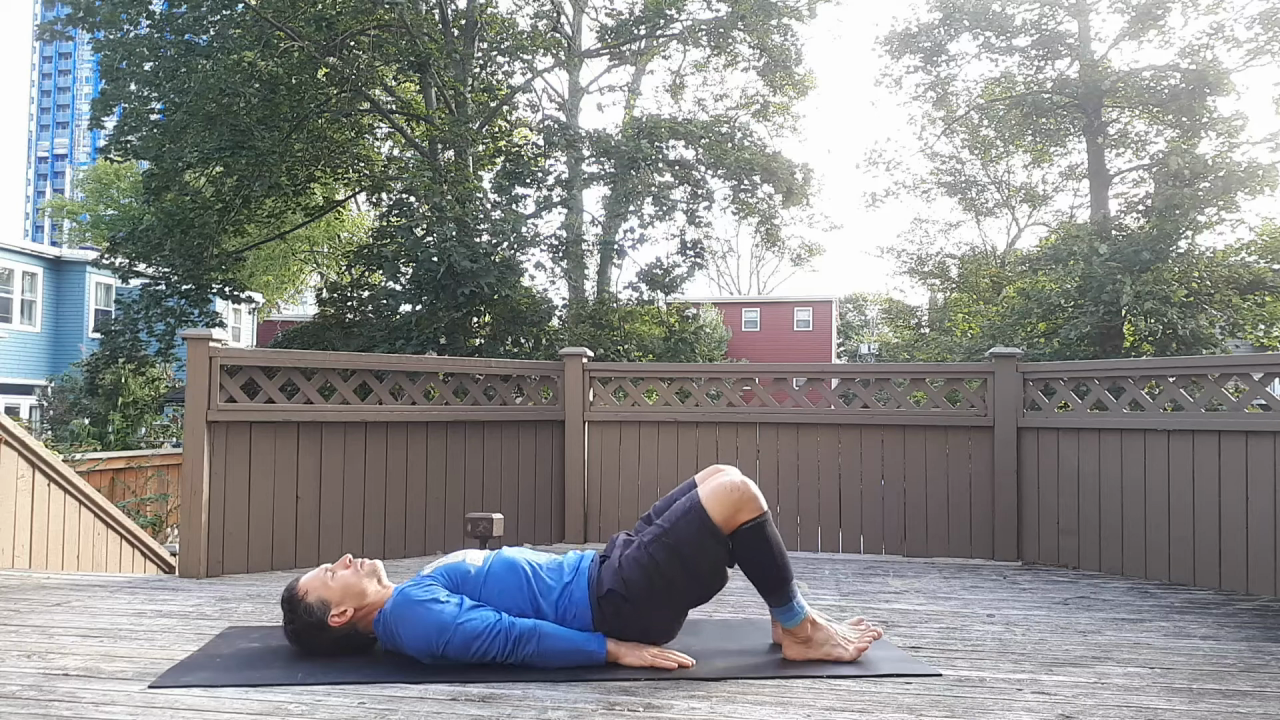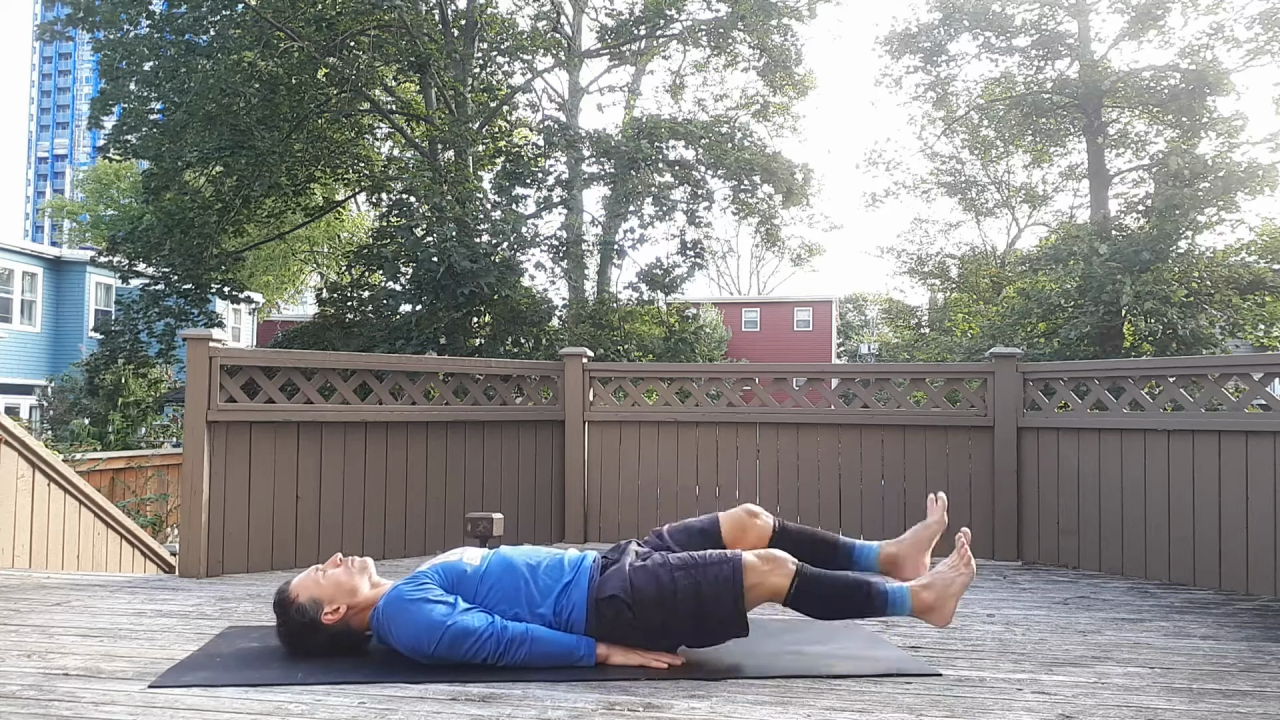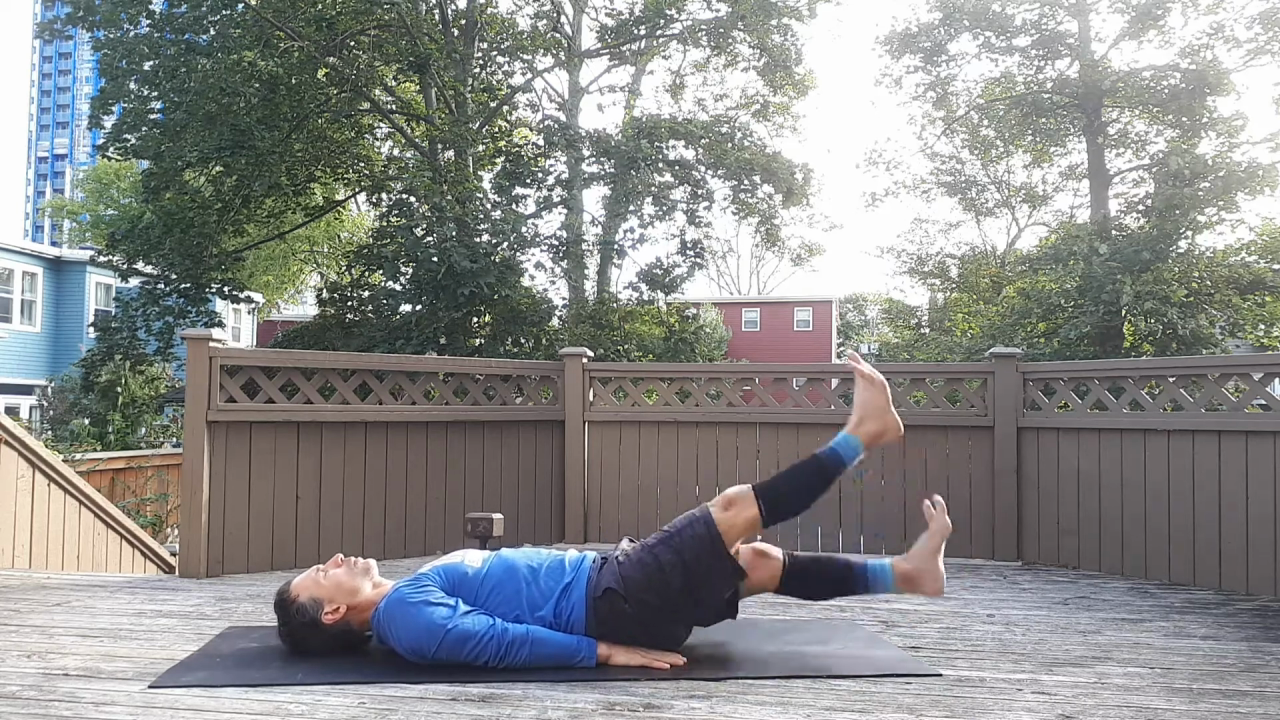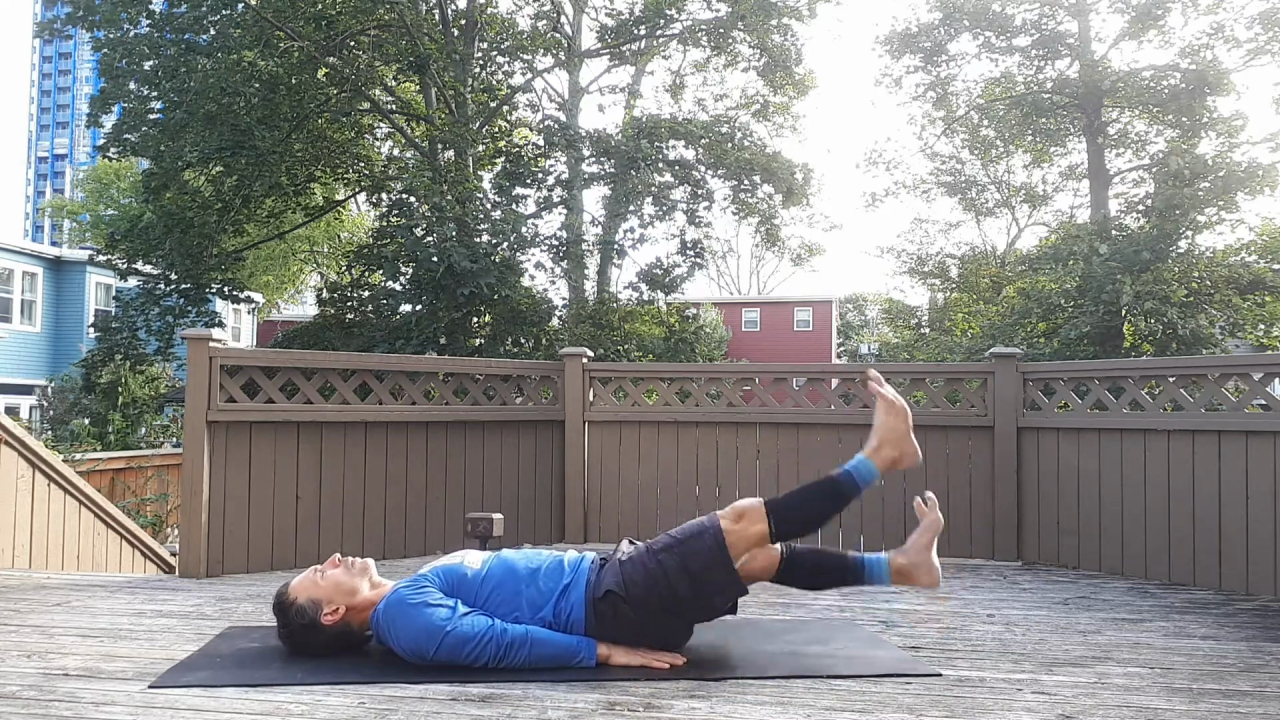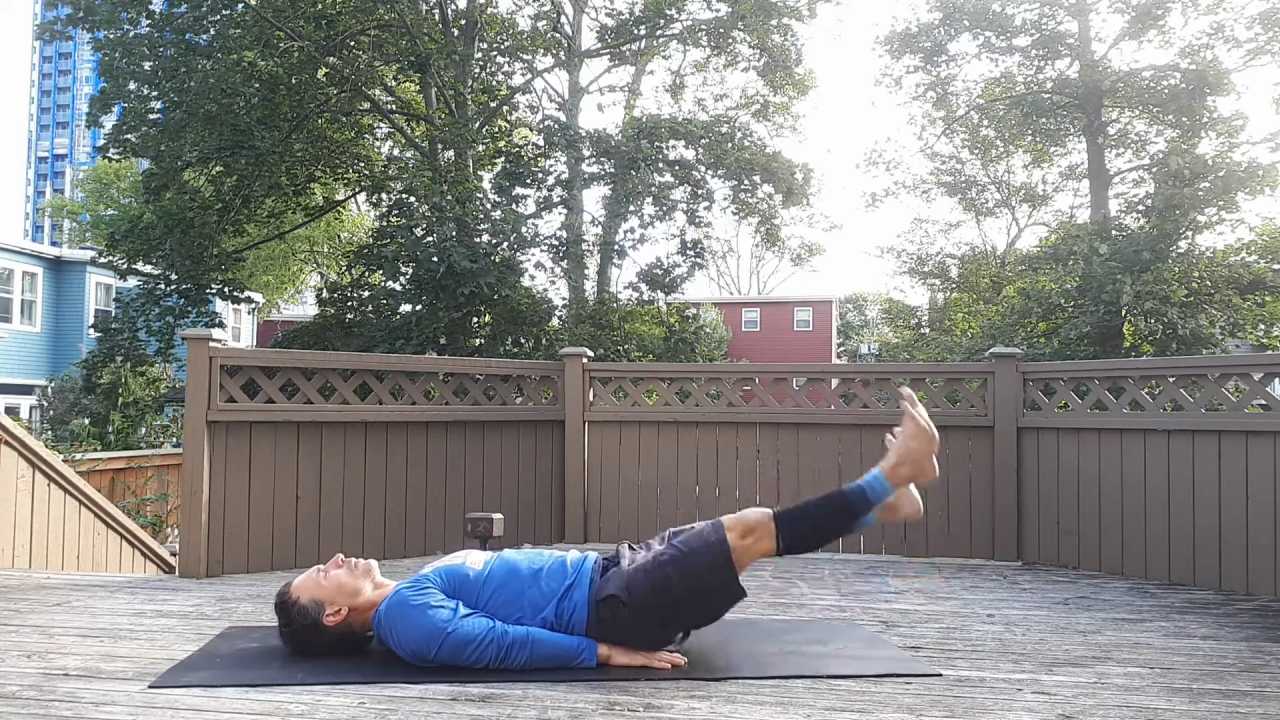
dt=1s
person 1, frame 1
left shoulder: (412, 596)
right shoulder: (410, 618)
right elbow: (512, 639)
right wrist: (616, 649)
left hip: (602, 574)
right hip: (615, 600)
left knee: (723, 477)
right knee: (738, 494)
left ankle: (790, 618)
right ankle: (802, 632)
person 1, frame 2
left shoulder: (408, 592)
right shoulder: (404, 616)
right elbow: (500, 639)
right wrist: (607, 650)
left hip: (609, 569)
right hip: (613, 603)
left knee: (752, 524)
right knee: (771, 569)
left ankle: (888, 557)
right ankle: (916, 596)
person 1, frame 3
left shoulder: (411, 591)
right shoulder: (405, 618)
right elbow: (503, 643)
right wrist: (609, 650)
left hip: (604, 575)
right hip: (612, 605)
left knee: (758, 560)
right knee: (737, 507)
left ankle: (902, 570)
right ankle: (861, 434)
person 1, frame 4
left shoulder: (414, 585)
right shoulder: (404, 620)
right elbow: (499, 640)
right wrist: (605, 649)
left hip: (604, 573)
right hip: (609, 601)
left knee: (762, 553)
right knee: (747, 519)
left ankle: (898, 566)
right ankle: (876, 459)
person 1, frame 5
left shoulder: (410, 593)
right shoulder: (402, 620)
right elbow: (499, 644)
right wrist: (607, 652)
left hip: (603, 576)
right hip: (608, 606)
left knee: (746, 523)
right knee: (751, 530)
left ankle: (876, 496)
right ankle: (890, 476)
